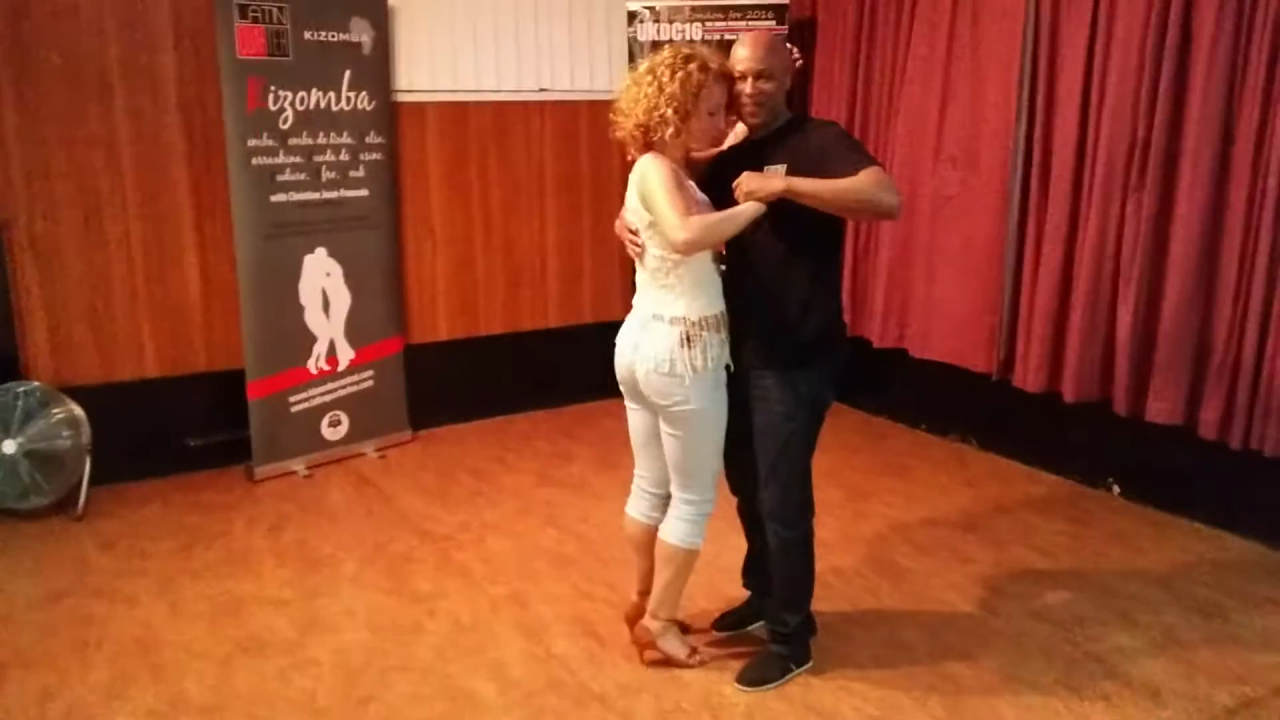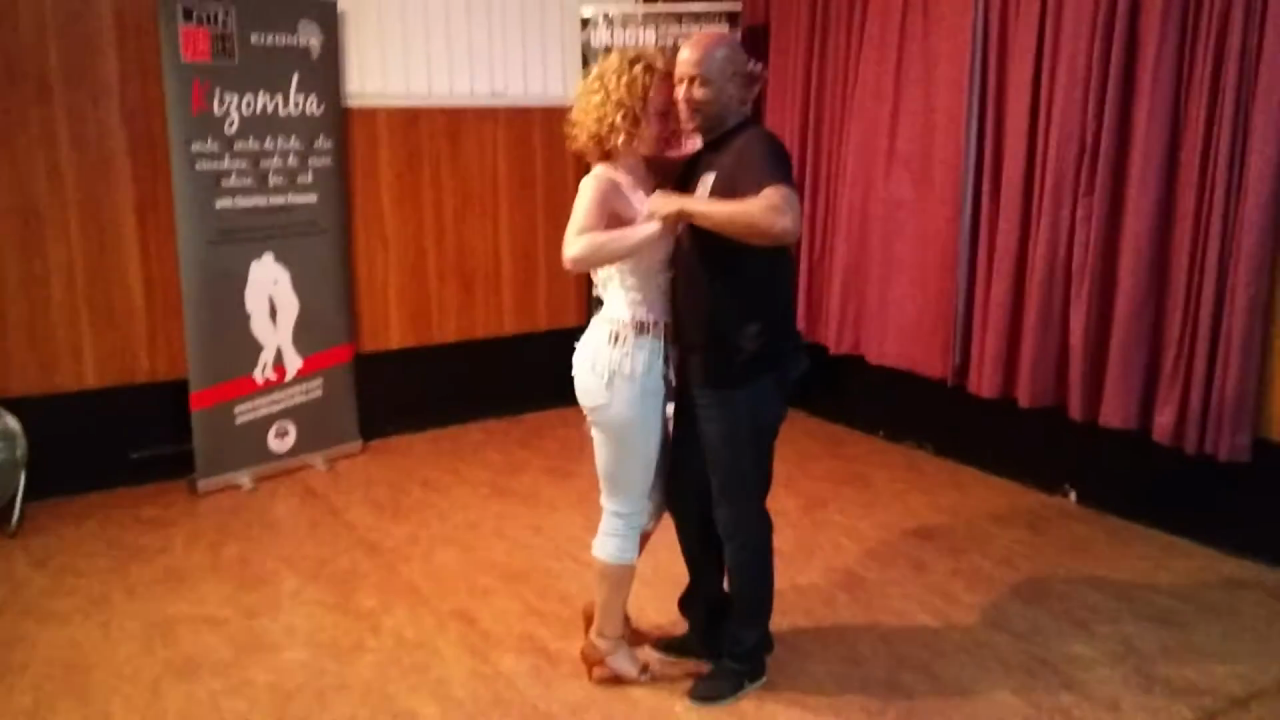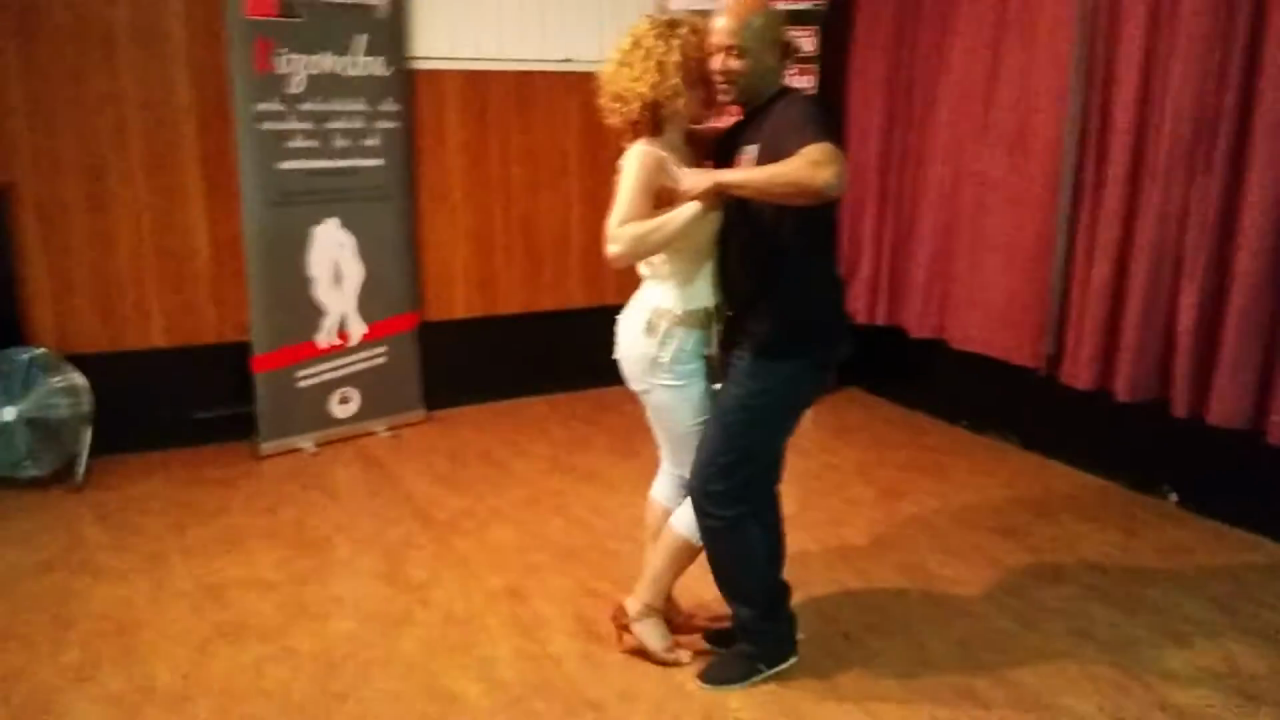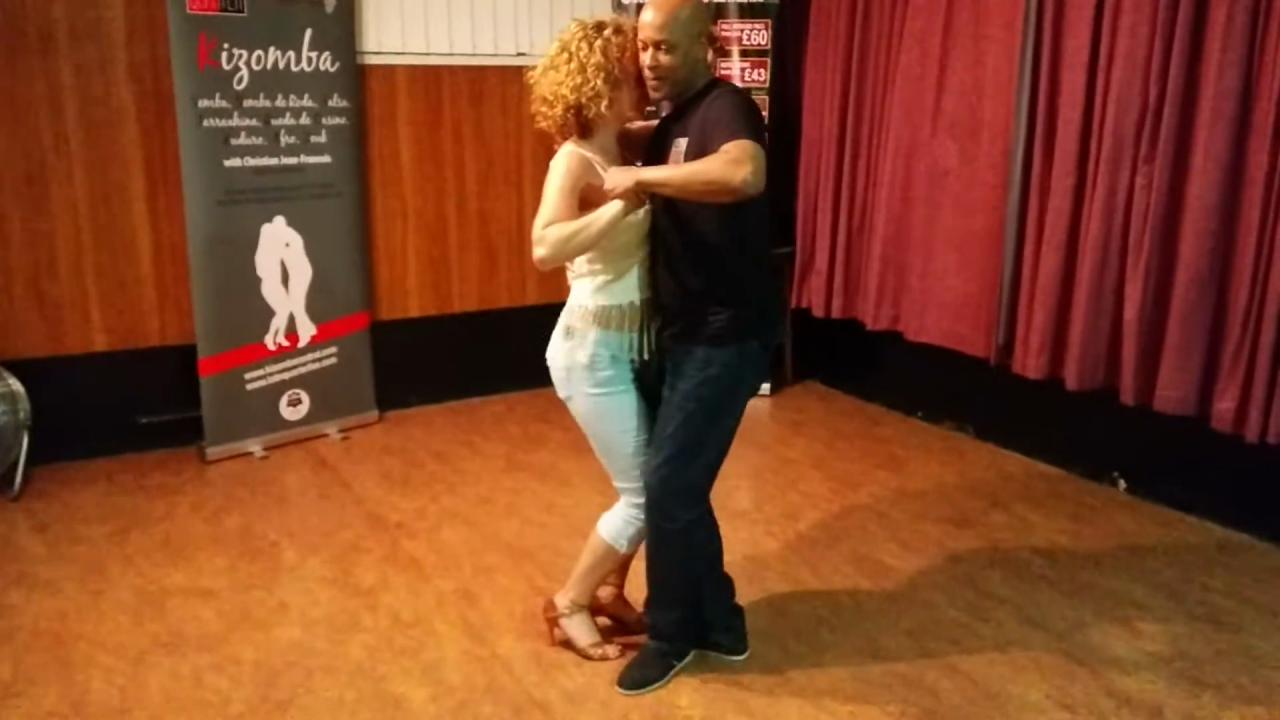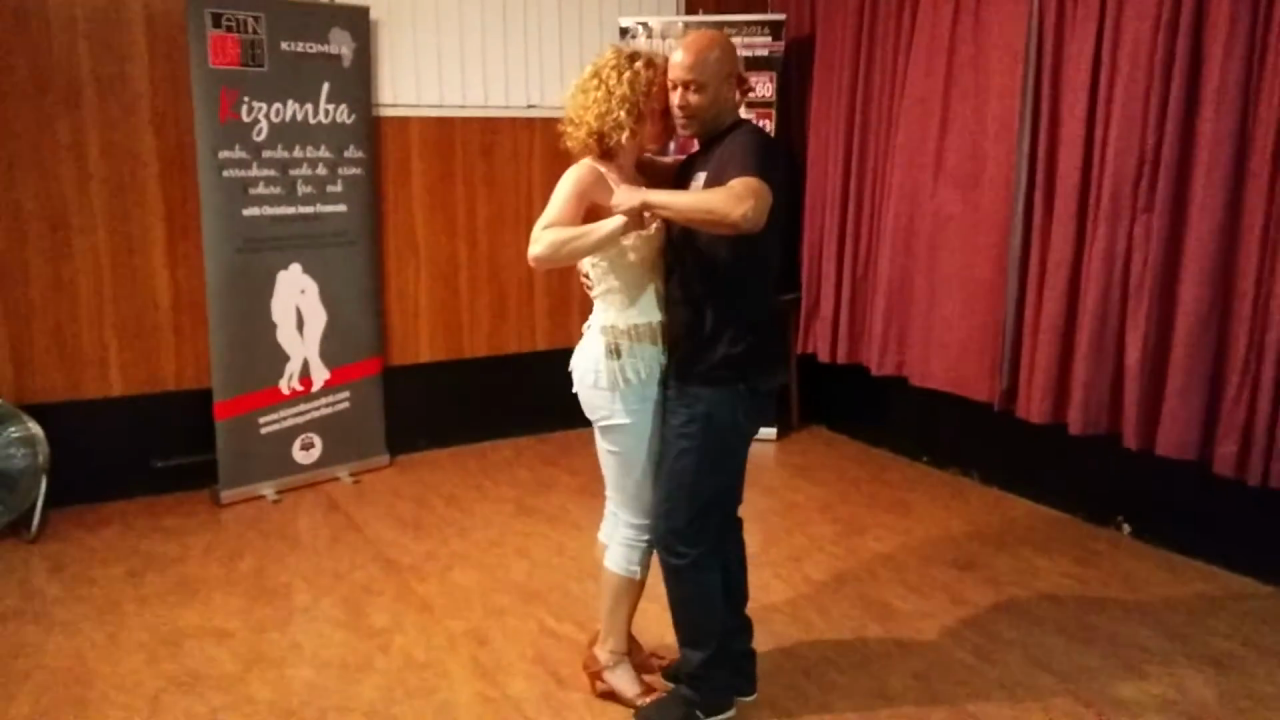
dt=1s
person 1, frame 1
left shoulder: (819, 142)
right shoulder: (730, 161)
left elbow: (886, 198)
left wrist: (783, 186)
right wrist: (632, 222)
left hip: (798, 355)
right hip: (746, 348)
left knee: (782, 497)
right knee: (747, 483)
left ankle: (791, 638)
right ankle: (765, 593)
person 1, frame 2
left shoulder: (755, 150)
right shoulder: (702, 159)
left elbow: (781, 222)
left wrist: (684, 205)
left hip: (746, 368)
right hip: (703, 362)
left knee: (738, 514)
right knee: (690, 502)
left ankle: (745, 655)
right ankle: (708, 627)
person 1, frame 3
left shoulder: (793, 117)
right shoulder: (740, 135)
left elbow: (826, 175)
right elbow: (726, 223)
left wrist: (719, 179)
left hip: (788, 339)
right hip: (757, 333)
left knee: (716, 483)
right knee: (748, 483)
left ankle: (758, 635)
right ankle: (767, 624)
person 1, frame 4
left shoulder: (726, 108)
right shoulder: (671, 125)
left elbow: (744, 174)
left wrist: (642, 176)
left hip: (726, 333)
right hip: (688, 330)
left knee: (668, 484)
right knee: (680, 482)
left ankle: (670, 633)
right ankle: (717, 622)
person 1, frame 5
left shoulder: (748, 148)
right shoulder: (697, 161)
left elbow: (744, 211)
left wrist: (647, 197)
left hip: (725, 373)
right hip: (705, 367)
left knee: (680, 528)
right knee: (712, 520)
right ankle: (729, 663)
person 2, frame 1
left shoulder: (662, 169)
right shoulder: (657, 170)
left elbow: (733, 144)
right elbow: (687, 237)
right wrist: (756, 203)
left hip: (639, 342)
right hip: (683, 351)
left knee: (650, 483)
right knee: (695, 498)
left ankle: (644, 603)
right ankle: (659, 622)
person 2, frame 2
left shoulder: (648, 177)
right shoulder: (603, 184)
right elbow: (575, 253)
right wrist: (659, 223)
left hip: (645, 352)
right hip: (621, 354)
left knee: (652, 494)
right knee: (627, 507)
left ankle: (605, 607)
right ankle: (605, 640)
person 2, frame 3
left shoulder: (685, 151)
right shoulder: (646, 159)
right elbow: (618, 246)
right wrist: (701, 203)
left hip: (676, 331)
right hip: (664, 337)
left knee: (679, 472)
left ankle: (654, 593)
right ankle: (641, 604)
person 2, frame 4
left shoulder: (626, 150)
right shoulder: (574, 161)
right elbow: (545, 249)
right wrist: (623, 202)
left hip: (627, 343)
right hip: (592, 348)
left knee: (652, 479)
right knee: (645, 493)
left ankle: (607, 591)
right ankle: (569, 604)
person 2, frame 5
left shoulder: (641, 177)
right shoulder: (587, 177)
right elbow: (540, 250)
right wrist: (624, 222)
left hip: (634, 360)
right hip: (619, 363)
left knee: (625, 510)
right knee: (637, 519)
left ankle: (615, 639)
right ankle: (609, 658)
